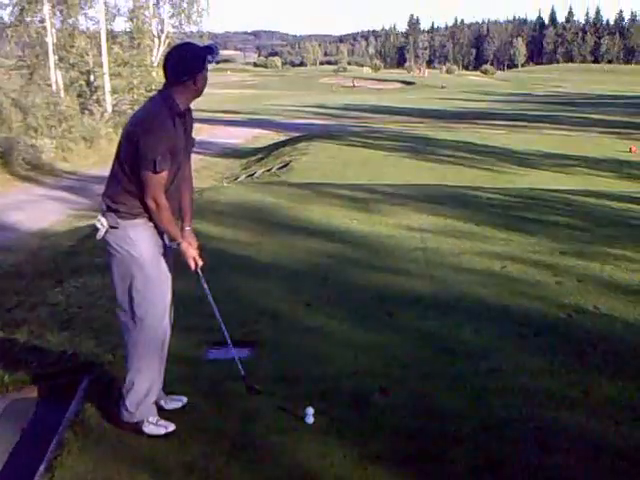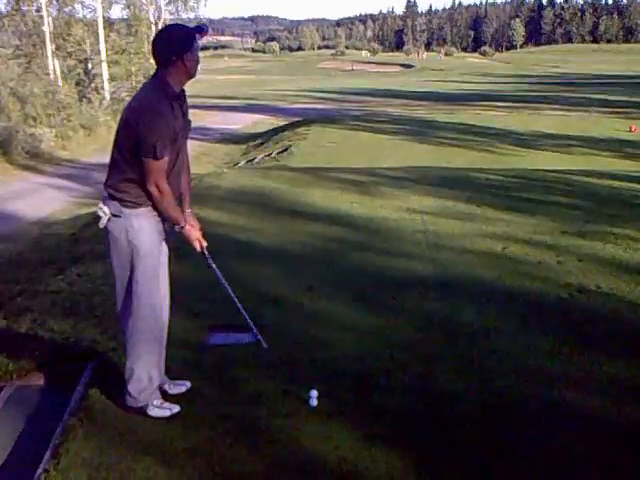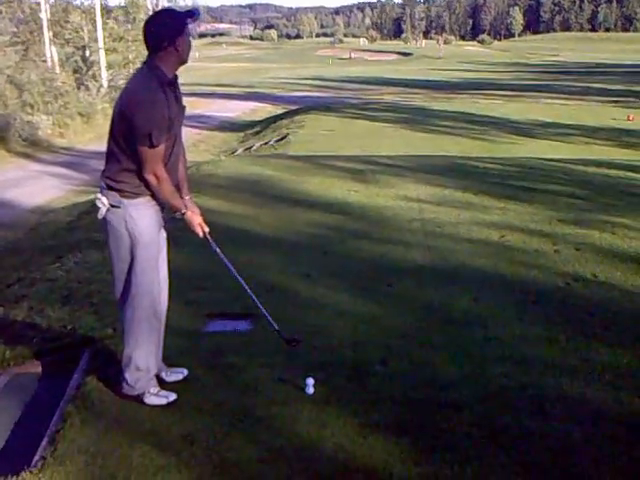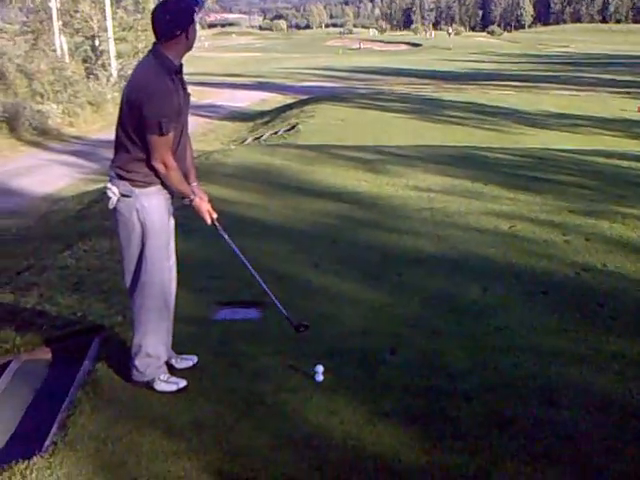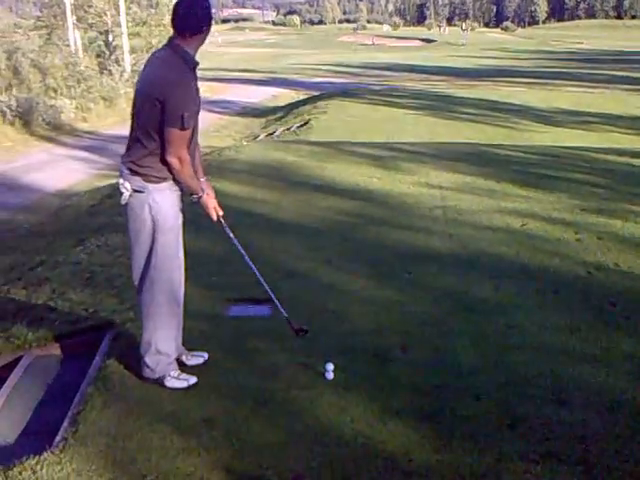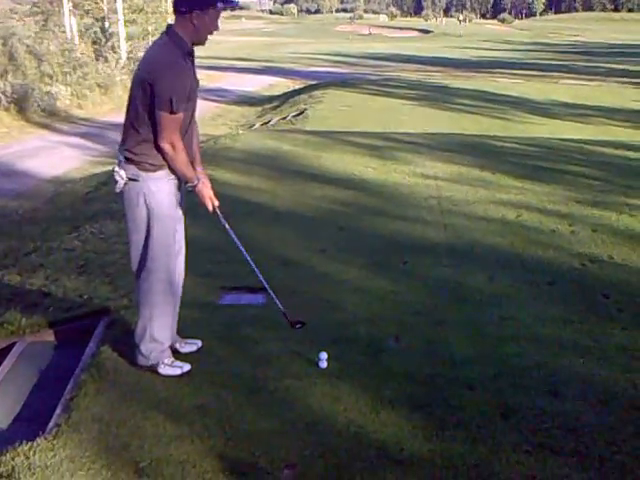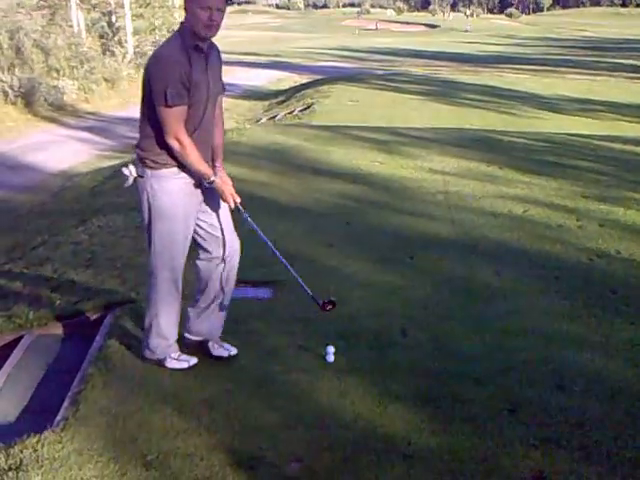
dt=0.4s
person 1, frame 1
left shoulder: (182, 114)
right shoulder: (155, 123)
left elbow: (184, 173)
right elbow: (154, 198)
left wrist: (187, 228)
right wrist: (180, 241)
left hip: (151, 224)
right hip: (130, 226)
left knee: (160, 314)
right knee: (148, 319)
left ankle: (152, 392)
right ankle: (137, 408)
person 1, frame 2
left shoulder: (176, 96)
right shoulder: (153, 109)
left elbow: (181, 156)
right elbow: (155, 184)
left wrist: (188, 211)
right wrist: (183, 225)
left hip: (150, 211)
right hip: (132, 214)
left knee: (157, 301)
right knee: (145, 305)
left ankle: (154, 376)
right ankle: (140, 393)
person 1, frame 3
left shoulder: (167, 82)
right shoulder: (147, 96)
left elbow: (176, 143)
right elbow: (152, 172)
left wrist: (187, 197)
right wrist: (184, 211)
left hip: (148, 201)
right hip: (131, 204)
left knee: (155, 289)
right knee: (143, 294)
left ankle: (151, 364)
right ankle: (137, 380)
person 1, frame 4
left shoulder: (168, 70)
right shoulder: (156, 85)
left elbow: (180, 134)
right elbow: (160, 159)
left wrist: (194, 183)
right wrist: (192, 197)
left hip: (153, 189)
right hip: (141, 192)
left knee: (163, 277)
right knee: (152, 281)
left ankle: (161, 350)
right ankle: (147, 366)
person 1, frame 5
left shoulder: (166, 59)
right shoulder: (180, 81)
right elbow: (175, 156)
left wrist: (202, 180)
right wrist: (200, 193)
left hip: (155, 181)
right hip: (152, 186)
left knee: (170, 274)
right knee: (160, 277)
left ankle: (170, 347)
right ankle: (158, 363)
person 1, frame 6
left shoulder: (178, 52)
right shoulder: (169, 64)
left elbow: (187, 121)
right elbow: (168, 142)
left wrist: (199, 170)
right wrist: (196, 182)
left hip: (166, 173)
right hip: (150, 176)
left knee: (170, 261)
right knee: (159, 267)
left ankle: (166, 334)
right ankle: (153, 350)
person 1, frame 7
left shoulder: (212, 54)
right shoulder: (168, 60)
right elbow: (175, 137)
left wrist: (219, 167)
right wrist: (213, 178)
left hip: (199, 173)
right hip: (166, 178)
left knee: (225, 250)
right knee: (167, 266)
left ankle: (202, 330)
right ankle: (160, 345)
